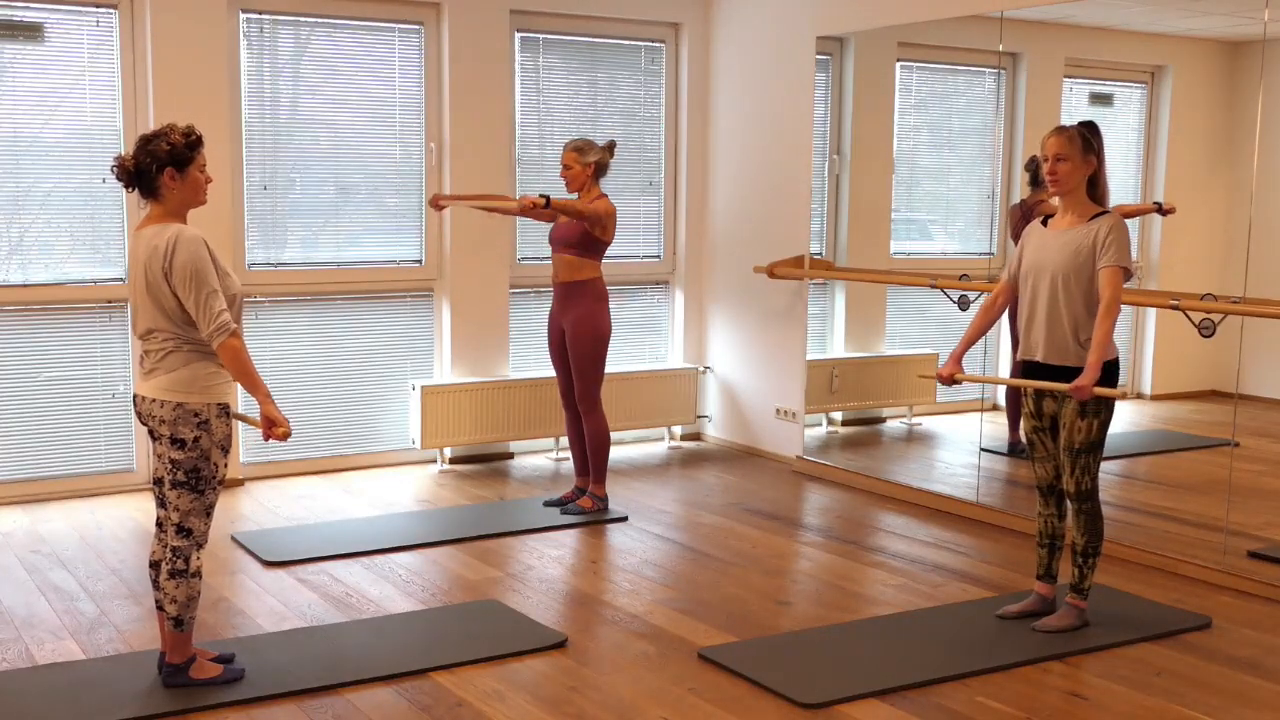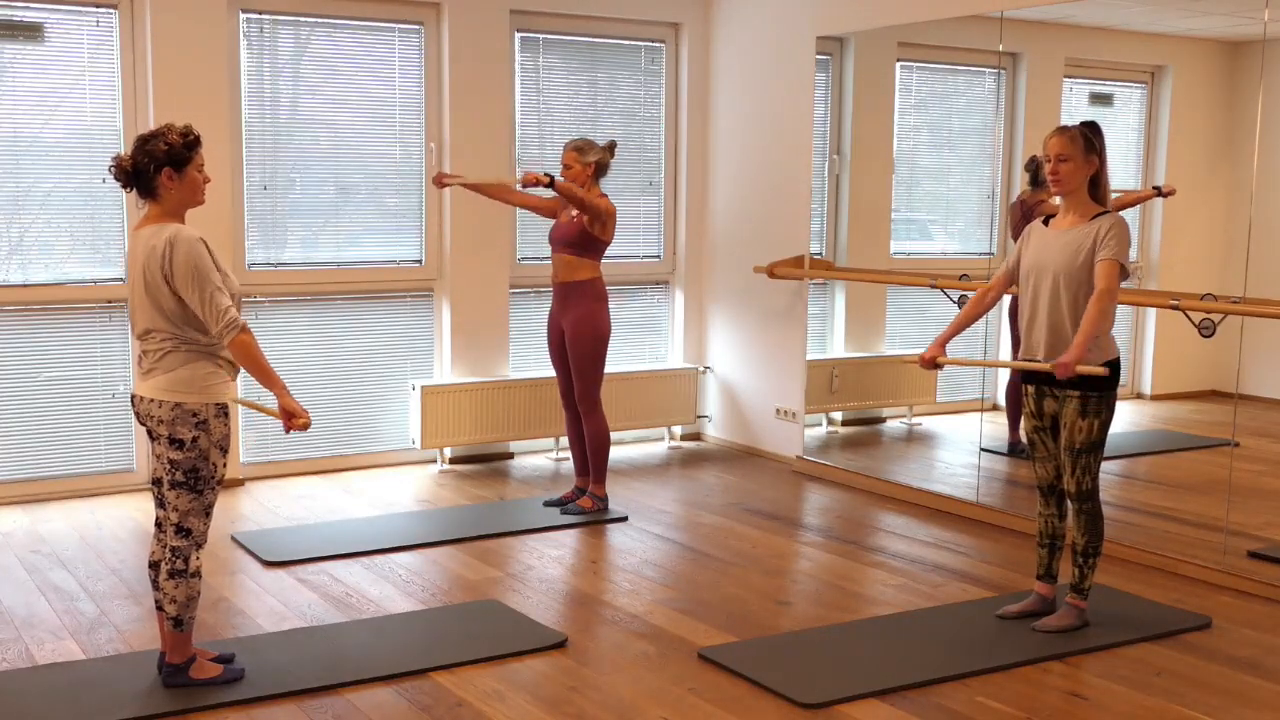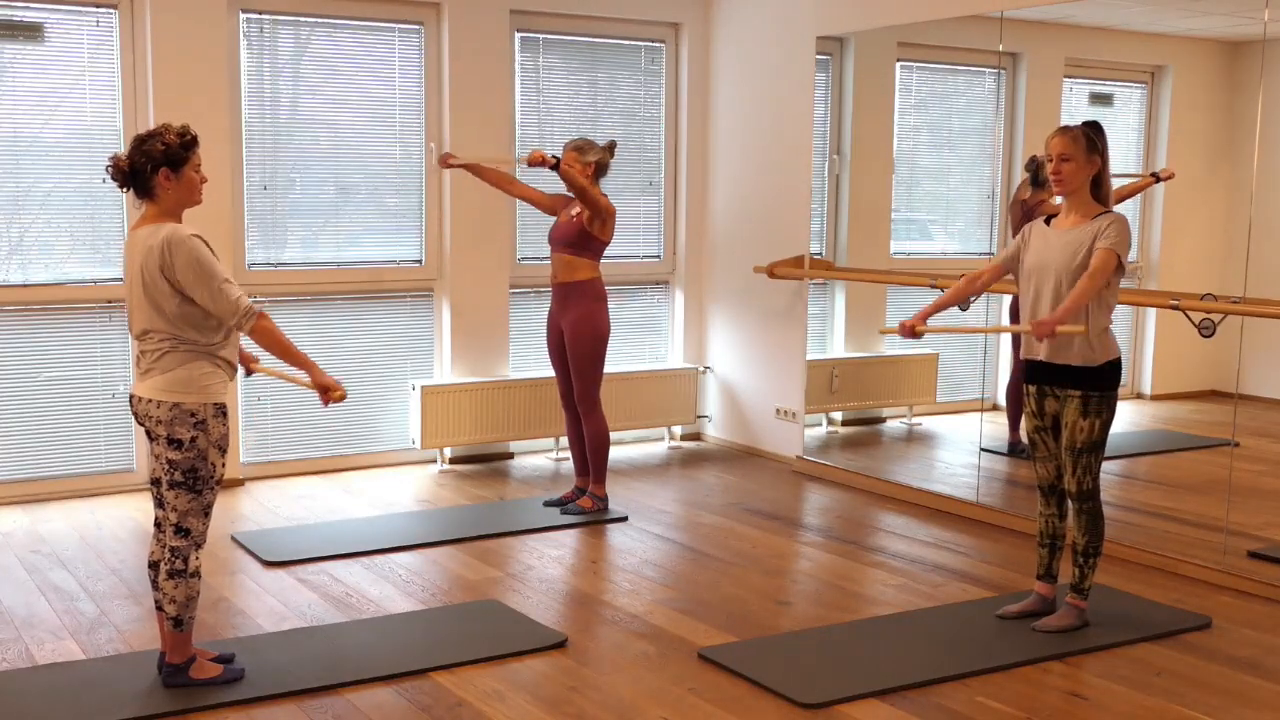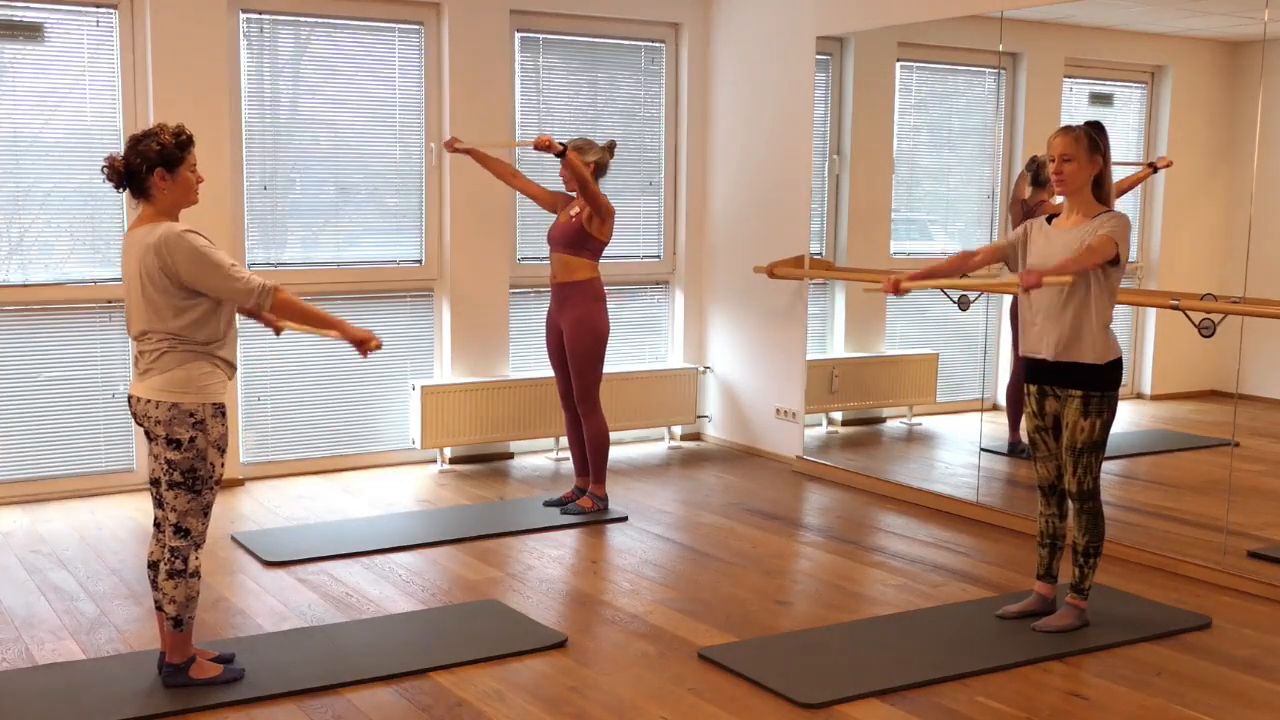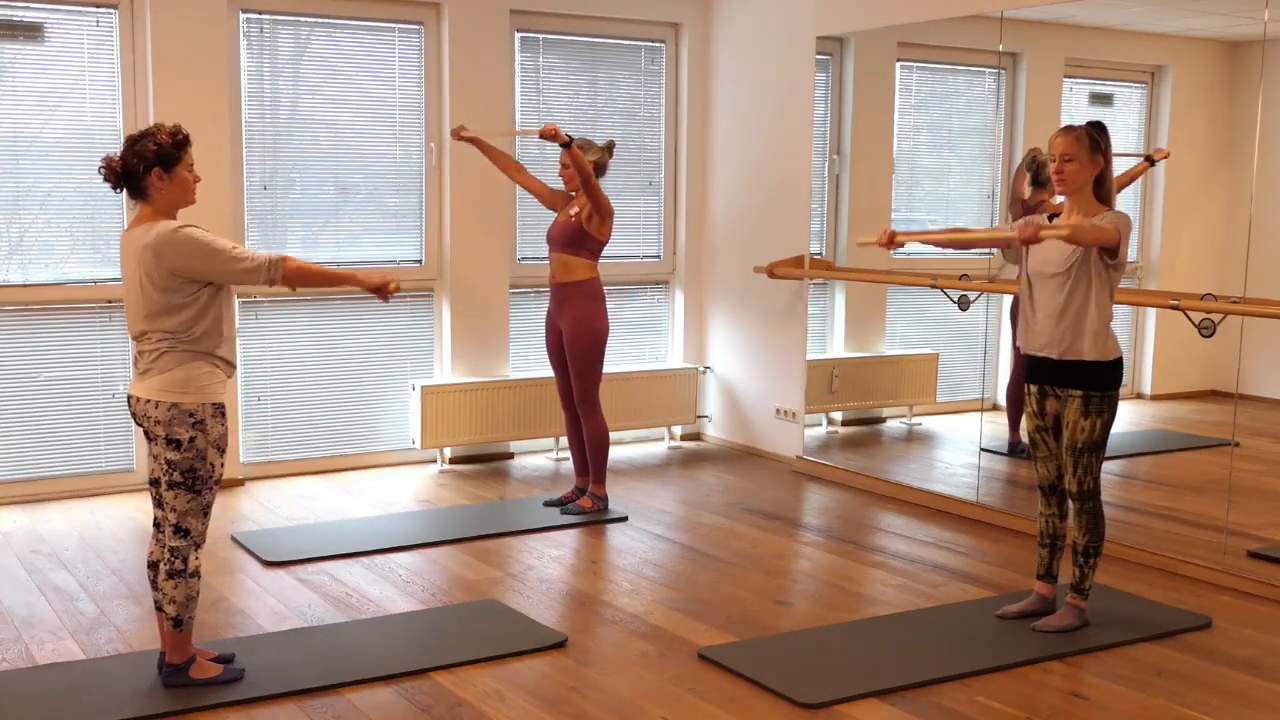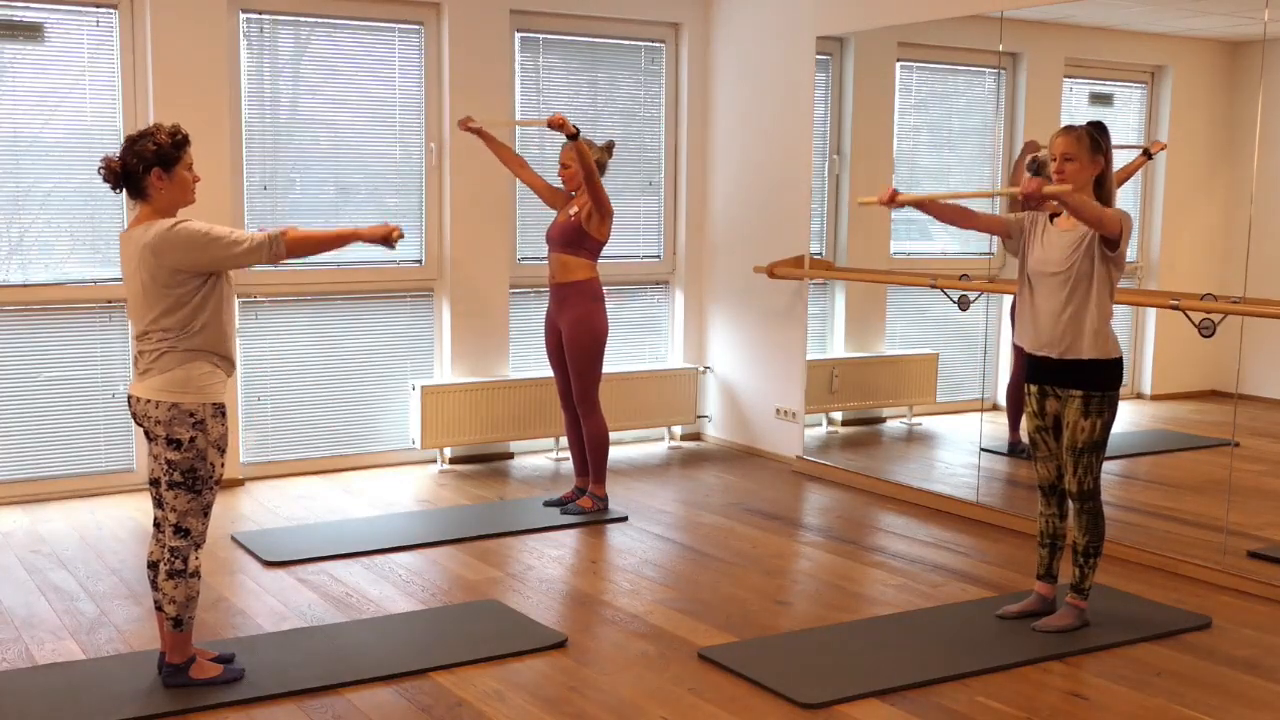
dt=0.2s
person 1, frame 1
left shoulder: (145, 236)
right shoulder: (182, 241)
right elbow: (218, 332)
right wrist: (264, 398)
left hip: (158, 395)
right hip: (191, 402)
left knee: (172, 531)
right knee: (186, 534)
left ankle: (175, 648)
right ankle: (179, 661)
person 1, frame 2
left shoulder: (144, 236)
right shoulder: (180, 241)
right elbow: (226, 327)
right wrist: (281, 392)
left hip: (157, 394)
right hip: (189, 401)
left knee: (171, 531)
right knee: (186, 534)
left ankle: (175, 649)
right ankle: (180, 660)
person 1, frame 3
left shoulder: (142, 236)
right shoulder: (176, 241)
right elbow: (243, 313)
left wrist: (232, 351)
right wrist: (311, 370)
left hip: (157, 395)
right hip: (187, 402)
left knee: (171, 531)
right knee: (185, 534)
left ankle: (175, 649)
right ankle: (179, 660)
person 1, frame 4
left shoulder: (141, 235)
right shoulder: (173, 240)
right elbow: (258, 292)
left wrist: (259, 312)
right wrist: (342, 327)
left hip: (157, 396)
right hip: (187, 402)
left knee: (170, 531)
right knee: (184, 535)
left ankle: (175, 649)
right ankle: (180, 661)
person 1, frame 5
left shoulder: (140, 235)
right shoulder: (172, 239)
left elbow: (229, 268)
right elbow: (266, 268)
left wrist: (272, 272)
right wrist: (358, 278)
left hip: (157, 396)
right hip: (187, 402)
left knee: (171, 531)
right knee: (185, 535)
left ankle: (175, 649)
right ankle: (180, 660)
person 1, frame 6
left shoulder: (141, 234)
right shoulder: (173, 237)
left elbow: (239, 243)
right elbow: (270, 248)
left wrist: (277, 235)
right wrist: (363, 234)
left hip: (157, 396)
right hip: (187, 401)
left knee: (170, 531)
right knee: (184, 534)
left ankle: (175, 649)
right ankle: (181, 660)
person 2, frame 1
left shoulder: (1107, 228)
right shoulder: (1034, 231)
left elbow: (1109, 302)
right elbow: (1000, 298)
left wrist: (1093, 369)
right wrist: (958, 353)
left hip: (1083, 378)
right hip: (1036, 374)
left knee: (1080, 490)
right knee: (1047, 488)
left ankle: (1077, 602)
right ankle: (1044, 590)
person 2, frame 2
left shoulder: (1108, 227)
right shoulder: (1035, 231)
left elbow: (1104, 293)
right elbow: (993, 289)
left wrist: (1076, 351)
right wrist: (943, 340)
left hip: (1087, 377)
right hip: (1038, 374)
left knee: (1080, 489)
right knee: (1048, 488)
left ankle: (1077, 601)
right ankle: (1044, 590)
person 2, frame 3
left shoulder: (1110, 226)
right shoulder: (1035, 230)
left elbow: (1095, 277)
right elbow: (984, 276)
left wrist: (1058, 316)
right wrist: (926, 313)
left hip: (1089, 373)
right hip: (1039, 371)
left knee: (1081, 489)
right knee: (1048, 487)
left ankle: (1078, 601)
right ankle: (1044, 590)
person 2, frame 4
left shoulder: (1112, 224)
right shoulder: (1035, 229)
left elbow: (1089, 257)
right elbow: (976, 259)
left wrist: (1046, 274)
right wrist: (914, 275)
left hip: (1090, 372)
right hip: (1040, 369)
left knee: (1081, 488)
right knee: (1048, 487)
left ankle: (1077, 601)
right ankle: (1043, 590)
person 2, frame 5
left shoulder: (1113, 224)
right shoulder: (1035, 225)
left elbow: (1088, 236)
right elbow: (971, 240)
left wrist: (1047, 234)
right wrist: (908, 238)
left hip: (1091, 371)
right hip: (1040, 368)
left knee: (1082, 489)
right knee: (1049, 487)
left ankle: (1078, 601)
right ankle: (1043, 591)
person 2, frame 6
left shoulder: (1113, 223)
right shoulder: (1032, 225)
left elbow: (1091, 216)
right elbow: (970, 219)
left wrist: (1053, 196)
right wrist: (912, 204)
left hip: (1091, 371)
right hip: (1041, 367)
left knee: (1081, 489)
right knee: (1049, 487)
left ankle: (1077, 601)
right ankle: (1043, 591)
person 3, frame 1
left shoulder: (602, 208)
right shoulder: (565, 207)
left elbow: (578, 211)
right elbow: (508, 205)
left wrist: (542, 202)
right wrist: (456, 197)
left hip: (587, 307)
right hip: (561, 307)
left knee: (588, 403)
right knee: (570, 403)
left ankle: (598, 492)
right ankle: (581, 485)
person 3, frame 2
left shoulder: (601, 207)
right shoulder: (564, 207)
left elbow: (577, 196)
right elbow: (511, 196)
left wrist: (547, 181)
right wrist: (460, 181)
left hip: (587, 307)
right hip: (561, 307)
left knee: (588, 402)
right knee: (569, 402)
left ankle: (598, 492)
right ankle: (581, 485)
person 3, frame 3
left shoulder: (601, 207)
right shoulder: (565, 205)
left elbow: (580, 186)
right elbow: (513, 186)
left wrist: (552, 163)
right wrist: (466, 165)
left hip: (586, 307)
right hip: (560, 307)
left knee: (587, 403)
right knee: (569, 402)
left ankle: (598, 492)
right ankle: (581, 485)
person 3, frame 4
left shoulder: (600, 208)
right shoulder: (564, 204)
left elbow: (584, 181)
right elbow: (514, 178)
left wrist: (558, 150)
right wrist: (470, 152)
left hip: (585, 308)
right hip: (559, 308)
left knee: (587, 403)
right knee: (569, 403)
left ankle: (598, 492)
right ankle: (581, 484)
person 3, frame 5
left shoulder: (599, 208)
right shoulder: (564, 203)
left elbow: (588, 177)
right elbow: (517, 172)
left wrist: (564, 141)
right wrist: (475, 141)
left hip: (585, 308)
right hip: (558, 308)
left knee: (587, 403)
right knee: (569, 404)
left ankle: (598, 492)
right ankle: (582, 485)
person 3, frame 6
left shoulder: (598, 207)
right shoulder: (564, 203)
left elbow: (591, 172)
right elbow: (520, 168)
left wrist: (572, 134)
right wrist: (481, 134)
left hip: (584, 307)
right hip: (557, 308)
left knee: (586, 404)
right knee: (569, 404)
left ankle: (598, 492)
right ankle: (581, 485)
person 4, frame 1
left shoulder: (1016, 211)
right shoulder: (1053, 213)
right elbow: (1112, 214)
right wrist: (1155, 207)
left hip: (1020, 300)
left knee: (1019, 370)
left ankle: (1014, 438)
person 4, frame 2
left shoulder: (1017, 208)
right shoulder: (1053, 213)
right elbow: (1112, 205)
left wrist: (1031, 190)
right wrist: (1156, 192)
left hip: (1021, 300)
left knee: (1019, 370)
left ankle: (1014, 438)
person 4, frame 3
left shoulder: (1017, 209)
right shoulder: (1057, 214)
left elbow: (1023, 190)
right elbow: (1113, 198)
left wrist: (1029, 178)
right wrist: (1155, 178)
left hip: (1022, 302)
left knee: (1020, 371)
left ankle: (1014, 439)
person 4, frame 4
left shoulder: (1017, 208)
right shoulder: (1057, 214)
left elbow: (1021, 182)
right elbow: (1115, 191)
left wrist: (1029, 168)
right wrist: (1152, 168)
left hip: (1023, 301)
left knee: (1020, 371)
left ankle: (1014, 438)
person 4, frame 5
left shoulder: (1018, 208)
right shoulder: (1058, 213)
left elbow: (1018, 179)
right elbow: (1112, 188)
left wrist: (1028, 158)
right wrist: (1150, 160)
left hip: (1023, 301)
left knee: (1020, 371)
left ankle: (1014, 438)
person 4, frame 6
left shoulder: (1018, 207)
left elbow: (1015, 177)
right elbow: (1111, 183)
left wrist: (1026, 151)
right wrist: (1147, 153)
left knee: (1020, 371)
left ankle: (1014, 438)
